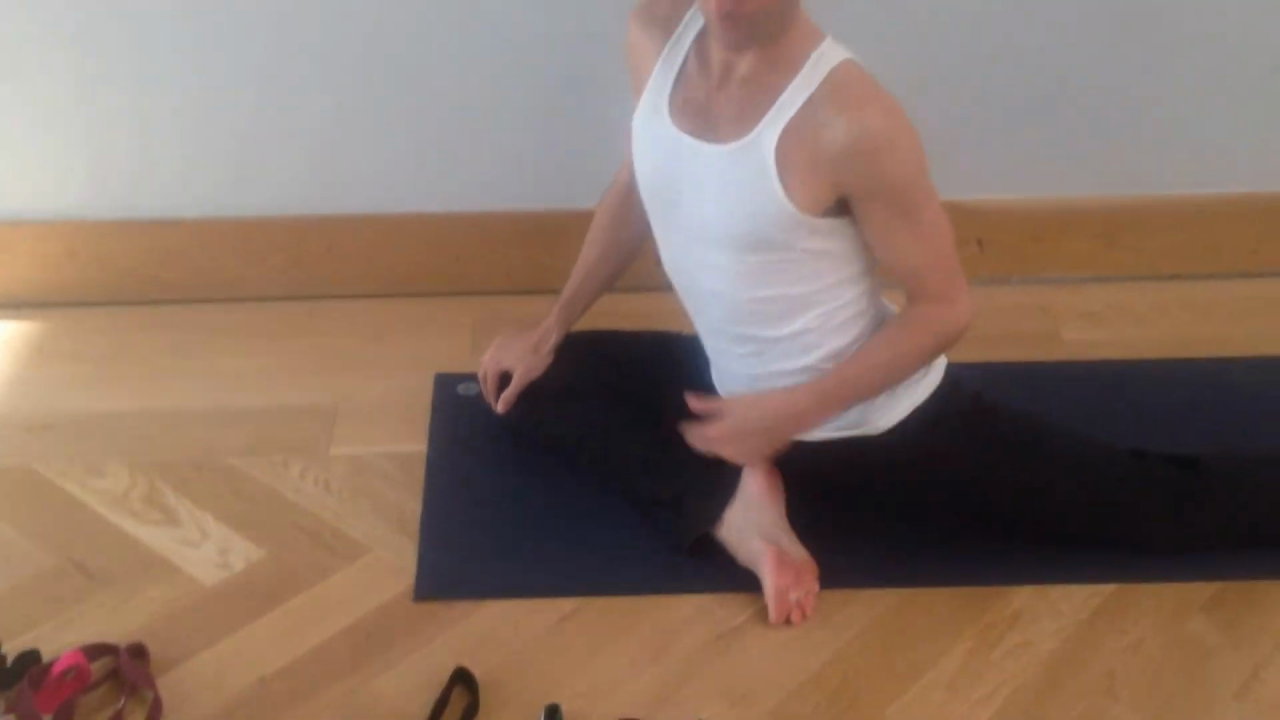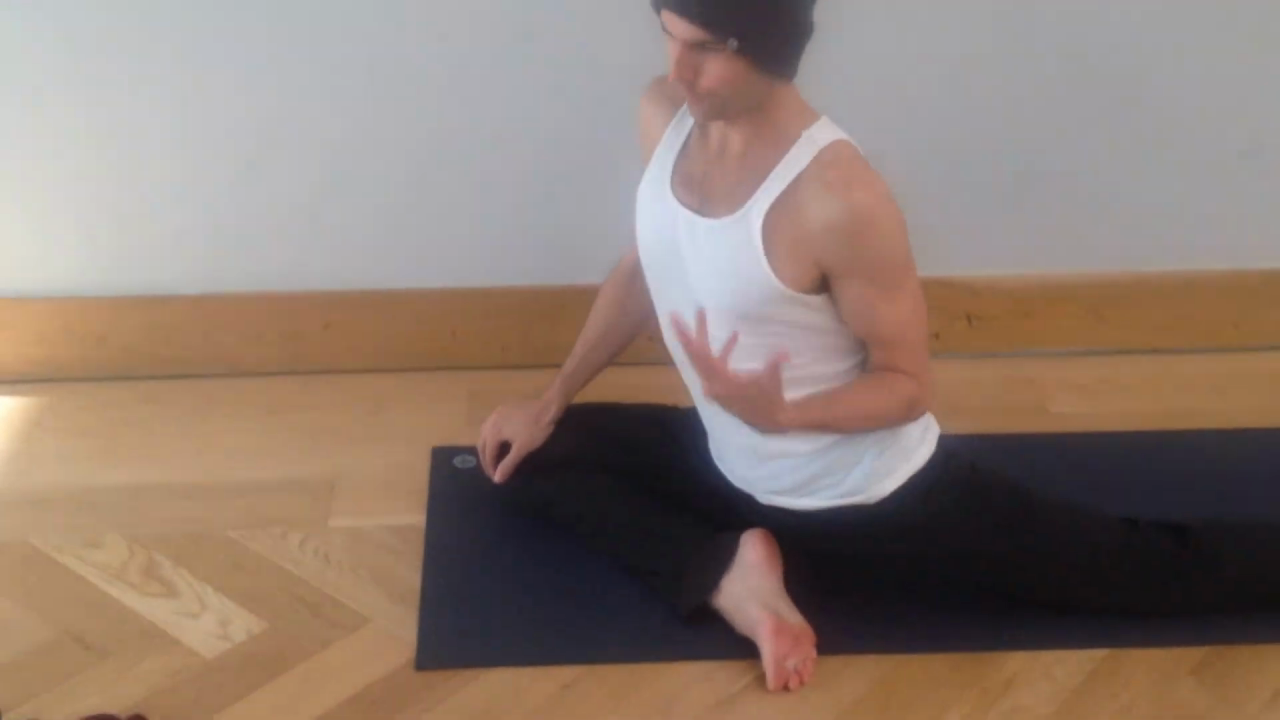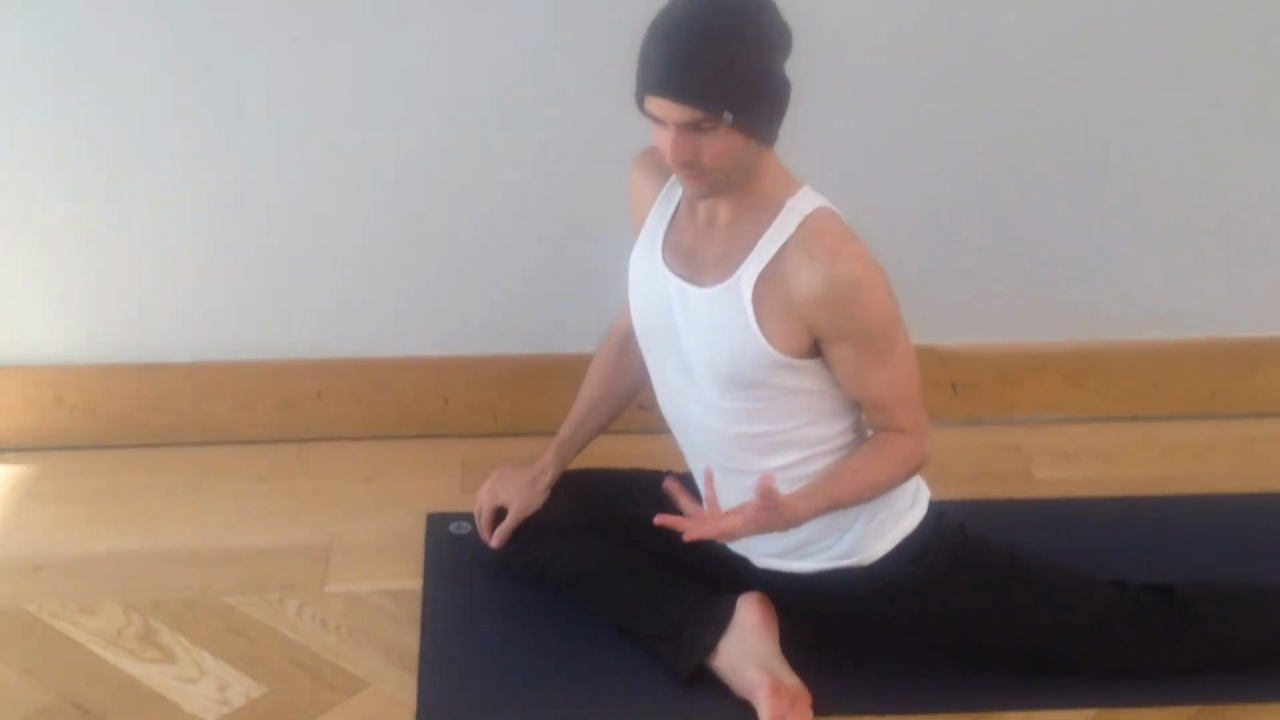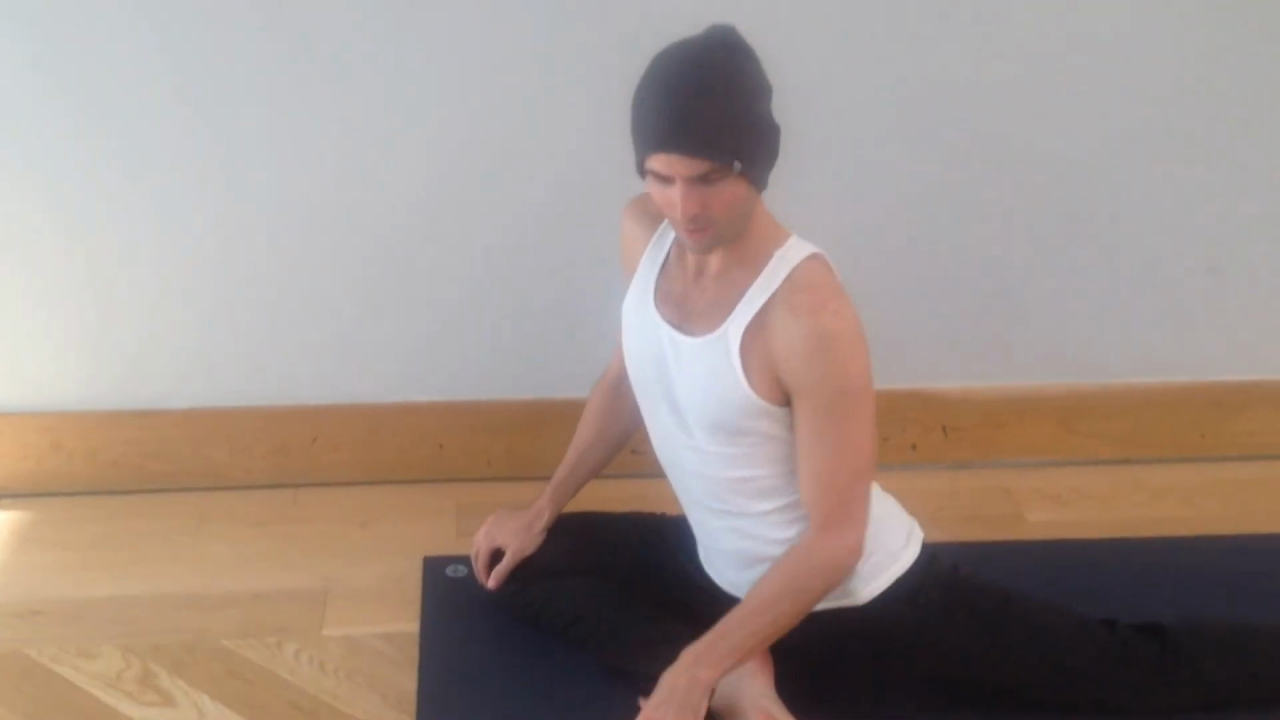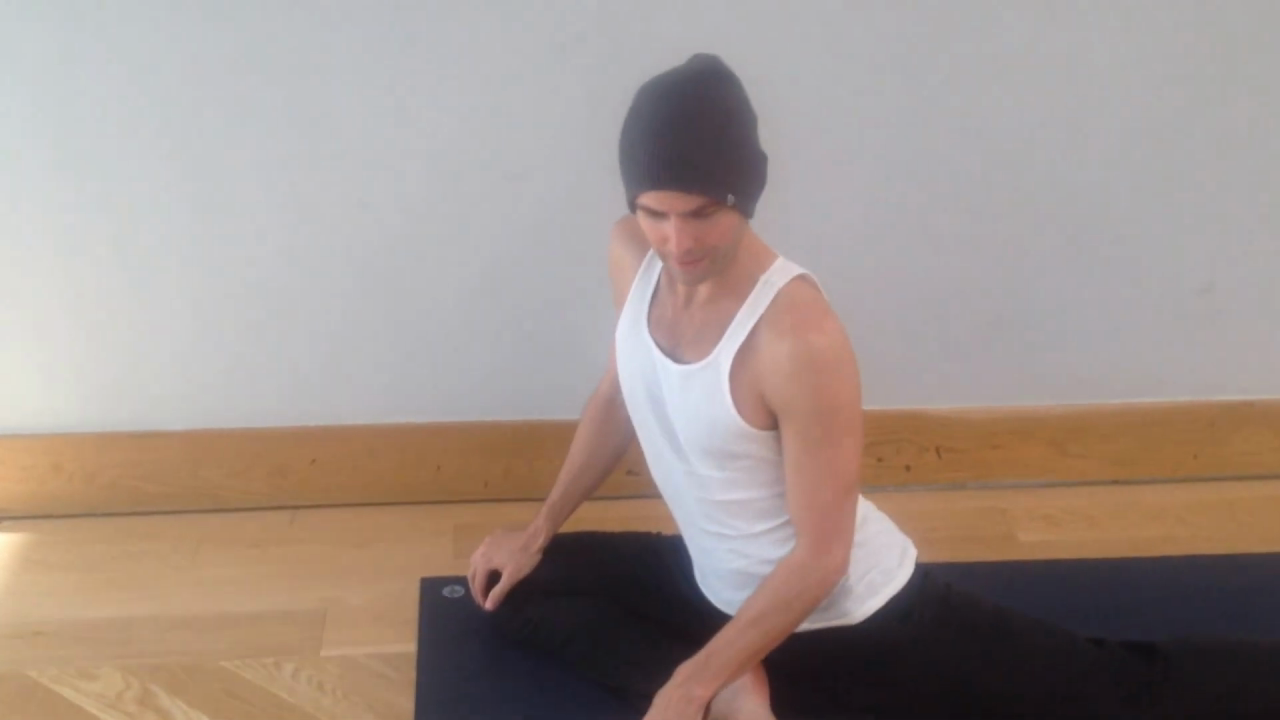
dt=0.3s
person 1, frame 1
left shoulder: (849, 120)
left elbow: (942, 305)
right elbow: (638, 187)
left wrist: (791, 414)
right wrist: (552, 326)
left hip: (877, 424)
right hip: (736, 390)
left knee: (1153, 502)
right knee: (531, 387)
right ankle: (726, 506)
person 1, frame 2
left shoulder: (838, 197)
right shoulder: (664, 111)
left elbow: (908, 384)
right elbow: (645, 266)
left wrist: (776, 412)
right wrist: (553, 397)
left hip: (875, 495)
right hip: (733, 465)
left knee: (1138, 566)
right knee: (532, 458)
right ankle: (724, 573)
person 1, frame 3
left shoulder: (823, 265)
right shoulder: (651, 184)
left elbow: (906, 435)
right elbow: (639, 332)
left wrist: (776, 514)
right wrist: (549, 465)
left hip: (863, 559)
right hip: (729, 528)
left knee: (1130, 631)
right knee: (524, 527)
right ankle: (725, 633)
person 1, frame 4
left shoulder: (809, 316)
right shoulder: (642, 230)
left elbow: (833, 542)
right elbow: (631, 375)
right wrist: (544, 505)
left hip: (862, 598)
right hip: (724, 570)
right knee: (523, 565)
person 1, frame 5
left shoulder: (798, 336)
right shoulder: (631, 254)
left elbow: (821, 557)
right elbow: (620, 393)
right wrist: (539, 529)
left hip: (855, 614)
right hip: (720, 586)
right knee: (521, 584)
